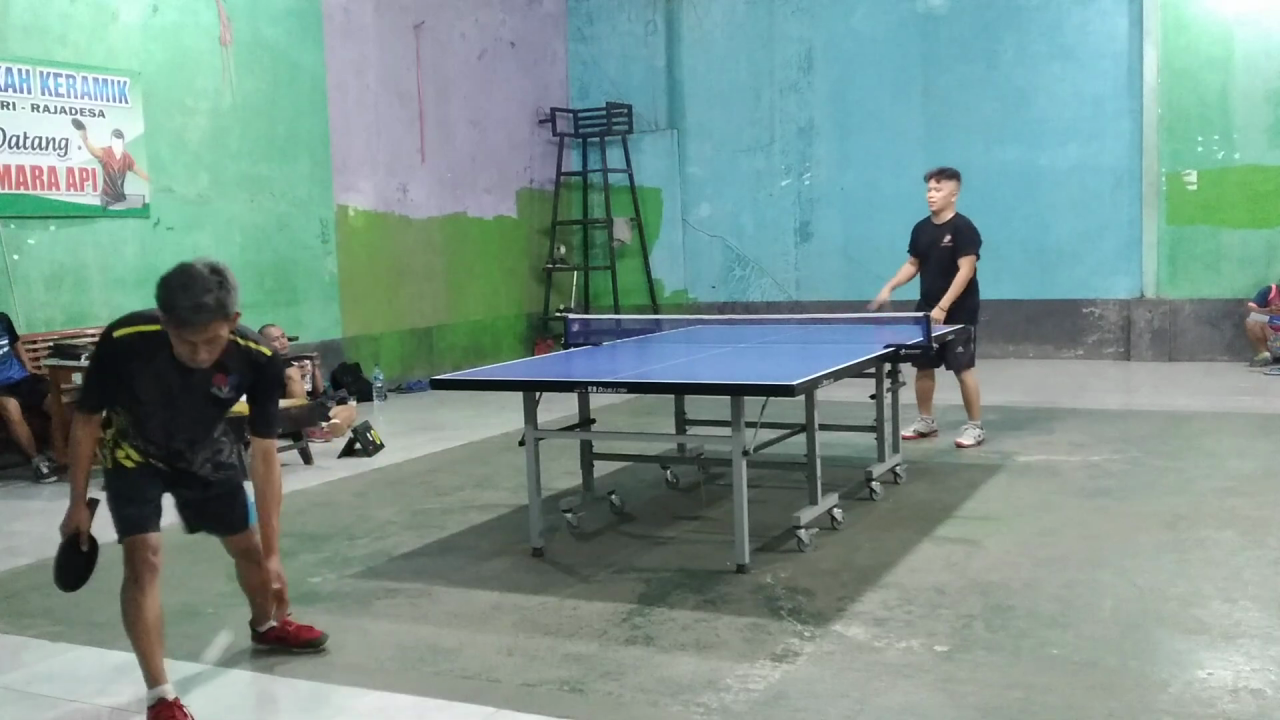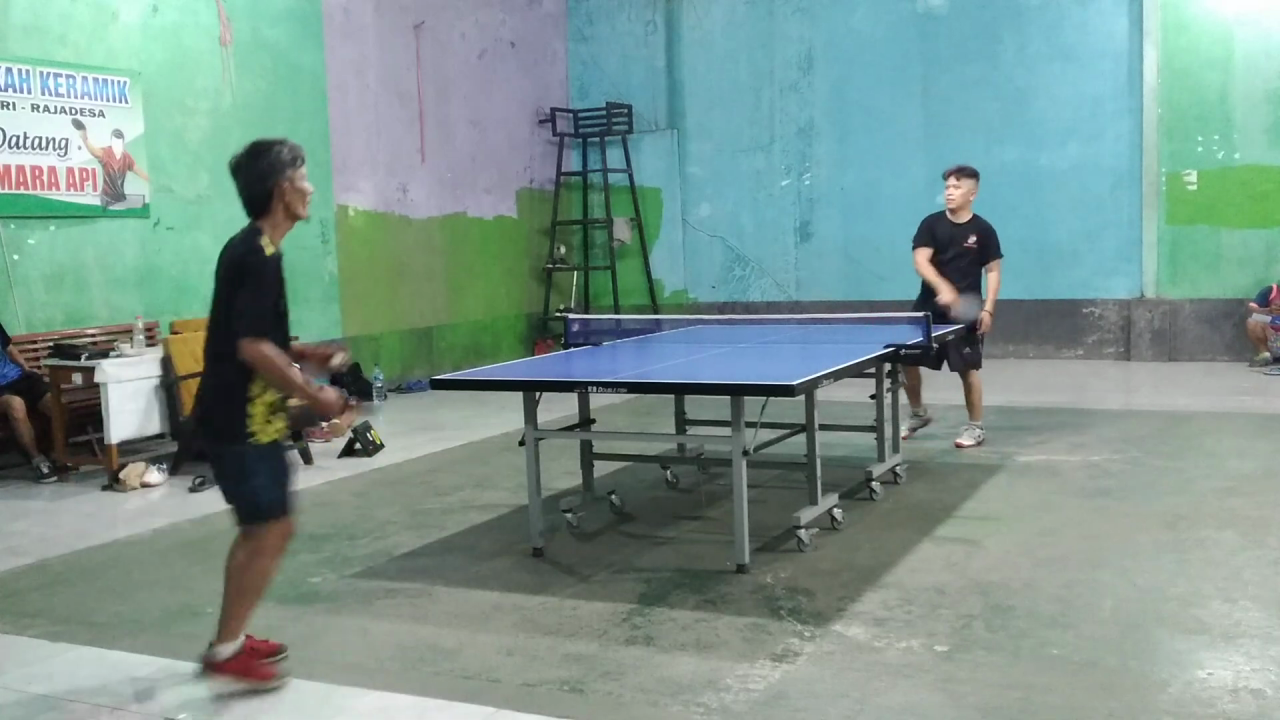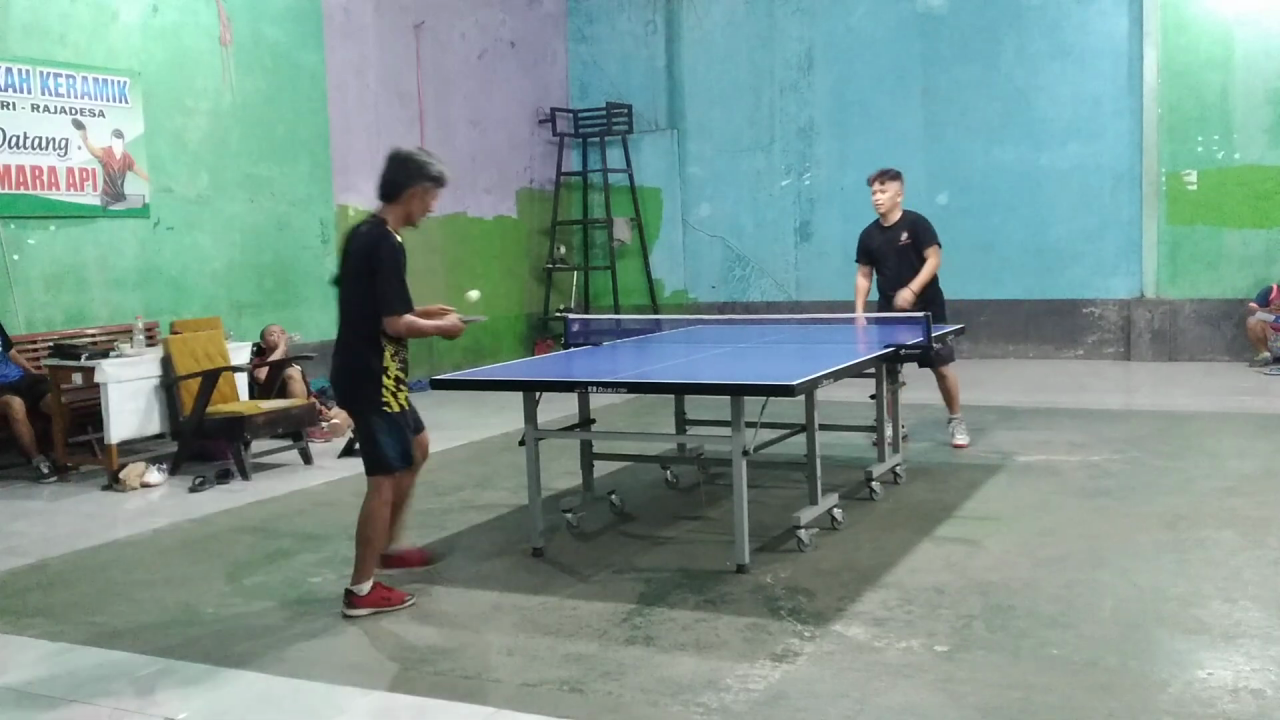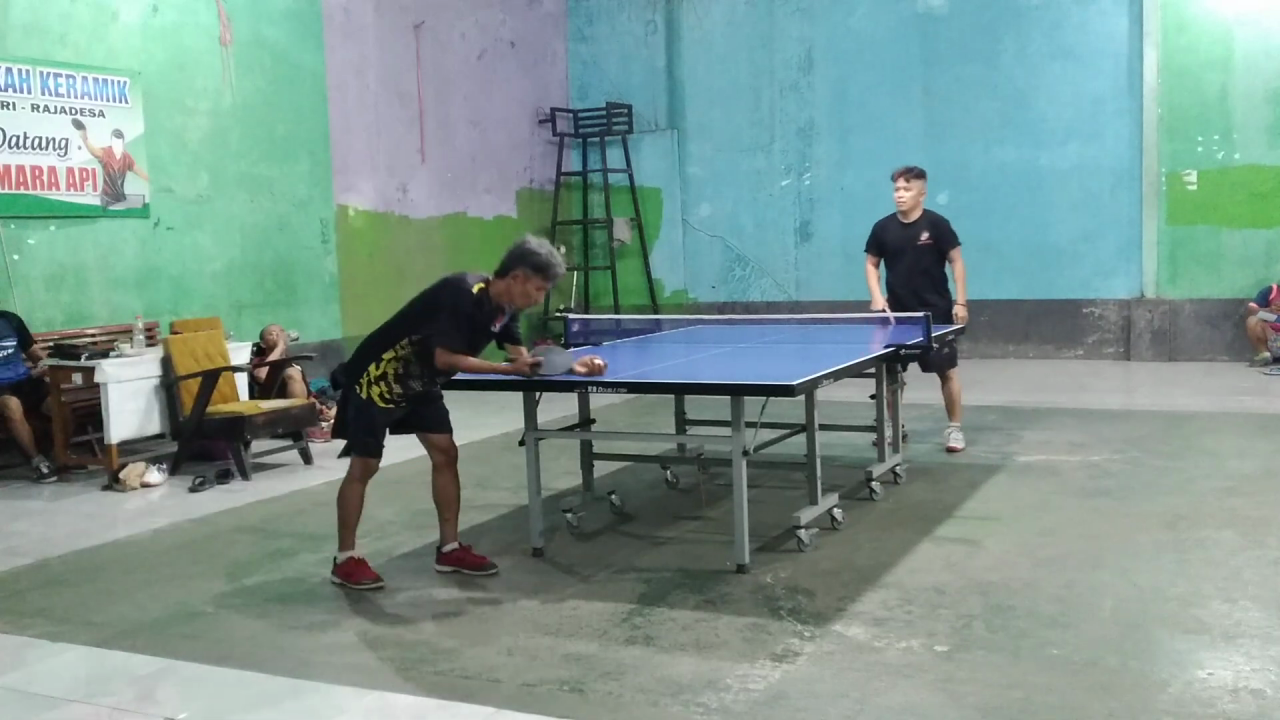
dt=0.7s
person 1, frame 1
left shoulder: (259, 358)
right shoulder: (123, 341)
left elbow: (264, 455)
right elbow: (86, 418)
left wrist: (273, 552)
right wrist: (78, 503)
left hip: (206, 453)
right hip: (135, 454)
left knee: (247, 545)
right knee: (143, 556)
left ankle: (266, 624)
person 1, frame 2
left shoulder: (247, 248)
right shoulder: (260, 257)
right elbow: (253, 347)
left wrist: (311, 354)
right wrist: (314, 393)
left hip: (229, 411)
right hip: (245, 416)
left knee: (257, 526)
right knee: (271, 528)
left ankle: (229, 641)
right ankle: (226, 648)
person 1, frame 3
left shoulder: (360, 235)
right shoulder: (388, 245)
right elbow: (394, 324)
left wrist: (422, 312)
right wrist: (441, 327)
left hip: (355, 374)
right hip: (374, 379)
left knee: (416, 449)
right knee: (388, 477)
left ankle: (384, 548)
right ankle: (361, 590)
person 1, frame 4
left shoulder: (504, 308)
right shoulder: (463, 293)
left elbow: (519, 355)
right elbow: (445, 359)
left wrist: (573, 366)
right wrist: (507, 370)
left hip: (419, 382)
right hip: (378, 377)
left knee: (445, 454)
right knee: (364, 467)
left ankle: (449, 549)
right ankle: (345, 559)
person 2, frame 1
left shoulder: (964, 229)
right shoulder: (921, 228)
left elbow: (966, 271)
right elbow: (912, 266)
left wrist: (943, 307)
right wrist: (887, 289)
left hip: (958, 312)
right hip: (928, 310)
left knee: (963, 368)
right knee: (923, 366)
left ankle: (975, 426)
right ankle: (926, 421)
person 2, frame 2
left shoulder: (983, 230)
right shoulder: (931, 223)
left elbow: (993, 272)
right elbow: (921, 261)
left wrist: (988, 309)
right wrist: (942, 288)
right hip: (930, 308)
left knee: (968, 370)
left ankle: (975, 426)
right ankle: (918, 413)
person 2, frame 3
left shoulder: (916, 223)
right shoulder: (868, 235)
left elbow: (934, 260)
right elbow: (864, 275)
left wrist: (912, 290)
right wrist: (859, 311)
left hip: (926, 308)
right hip: (889, 312)
left knee: (941, 366)
left ankle: (956, 420)
right ankle: (894, 424)
person 2, frame 4
left shoulder: (936, 224)
right shoulder: (882, 228)
left elbow: (956, 261)
right elbow: (871, 264)
left wrist: (961, 301)
right wrist: (876, 294)
left hip: (935, 311)
right hip: (897, 312)
left knee: (946, 370)
left ankle: (955, 428)
